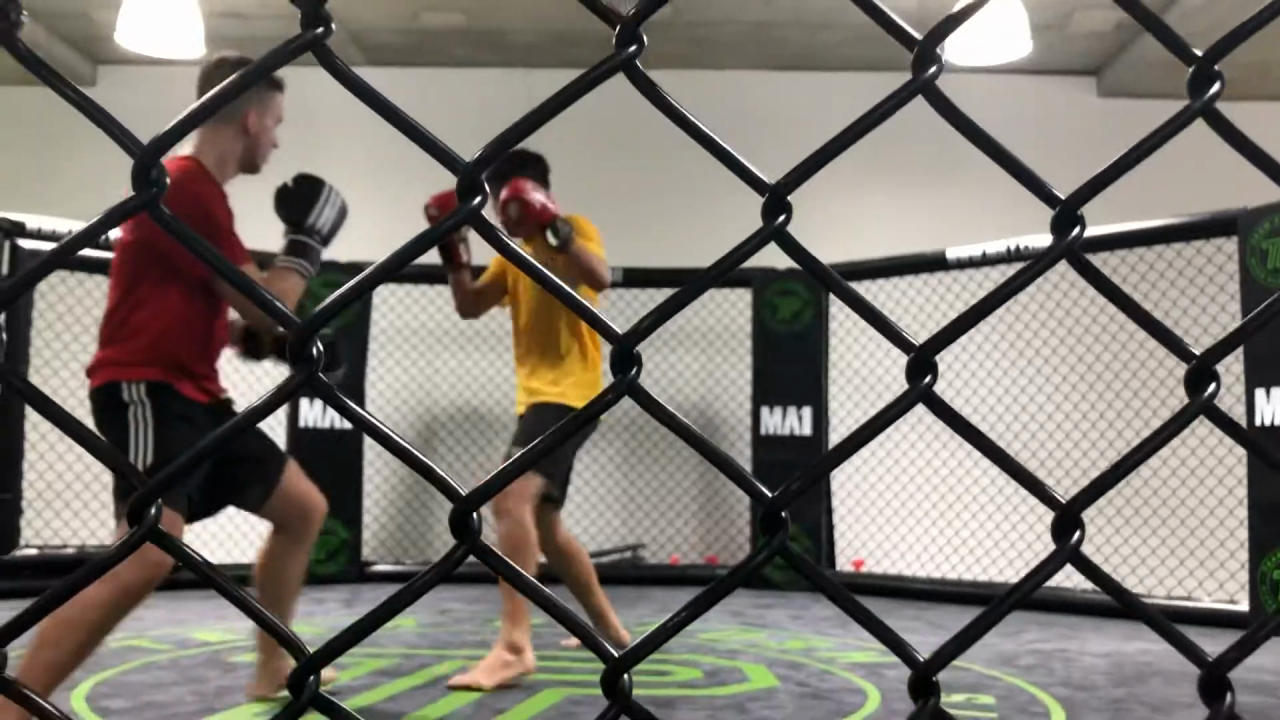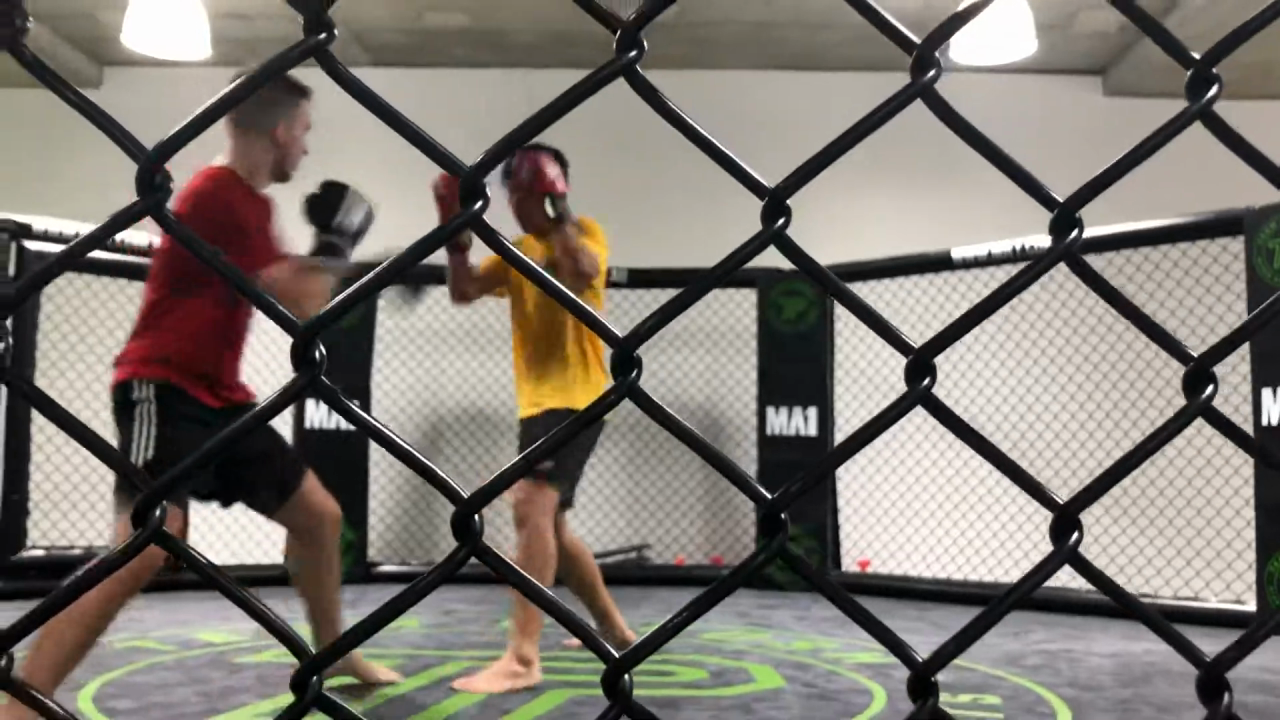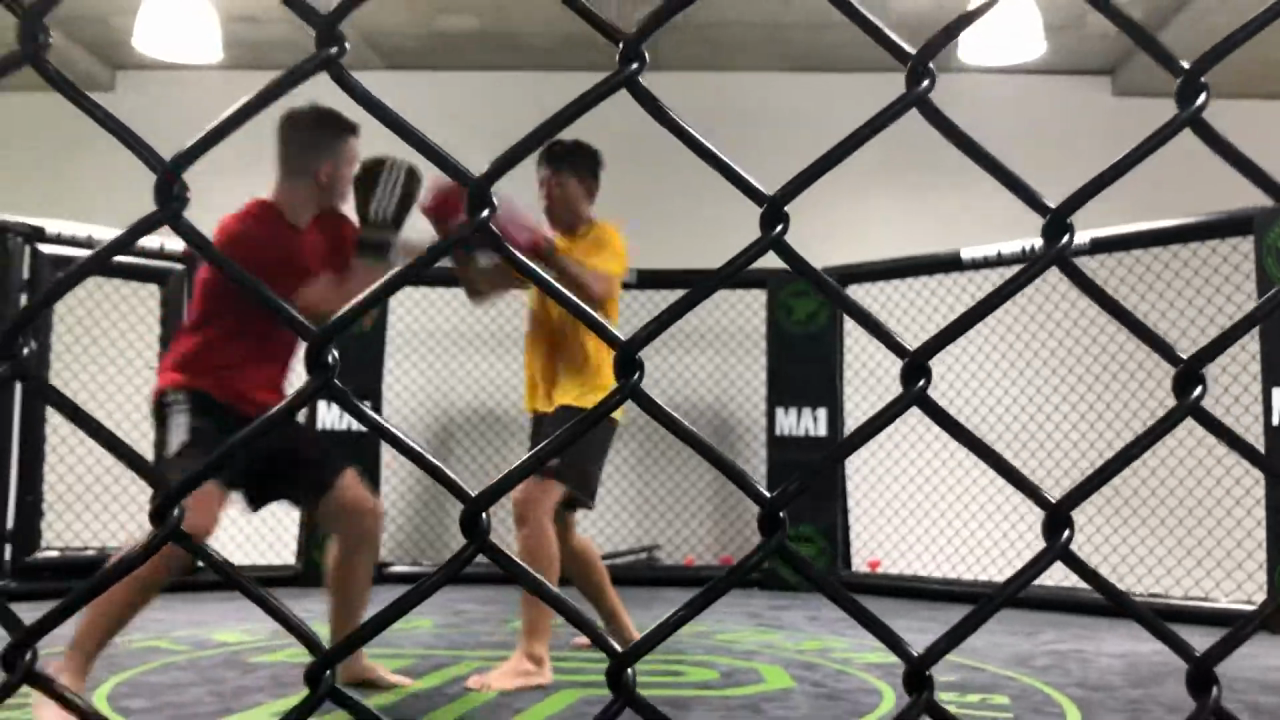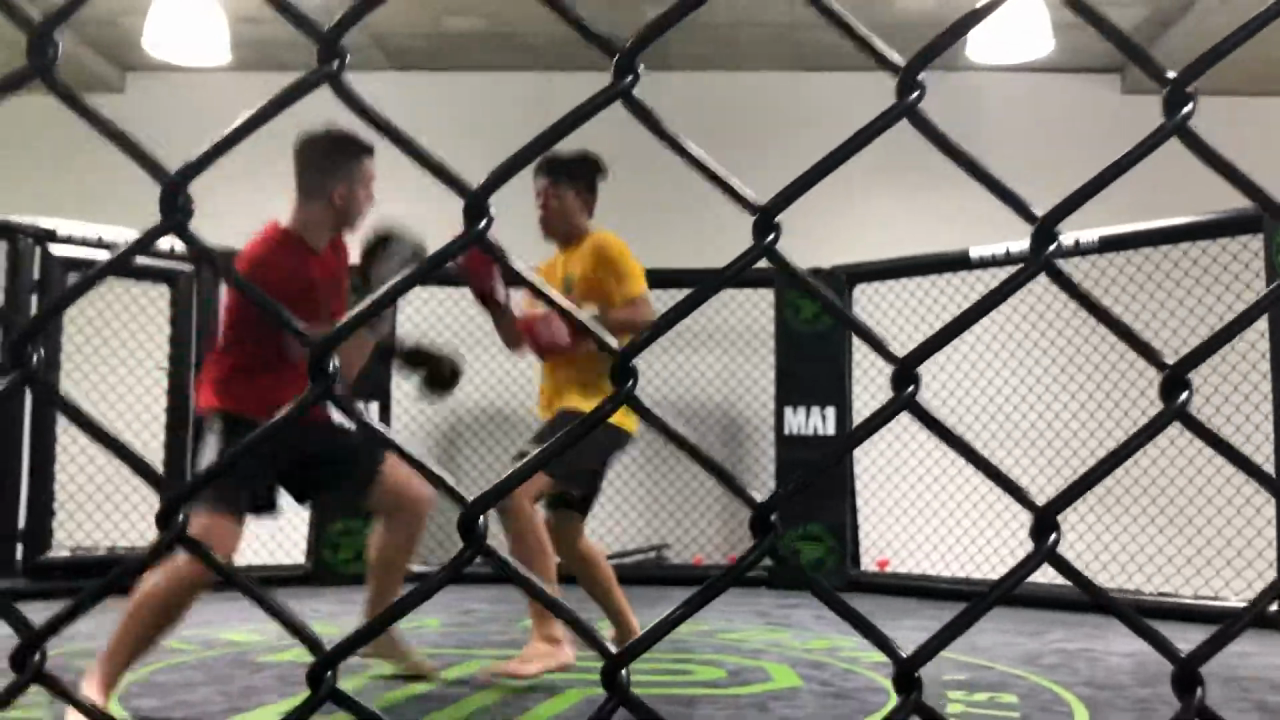
dt=0.1s
person 1, frame 1
left shoulder: (202, 189)
right shoulder: (187, 188)
right elbow: (266, 303)
left wrist: (278, 339)
right wrist: (308, 239)
left hip: (199, 394)
right hip: (147, 391)
left knee: (305, 508)
right knee: (151, 557)
left ankle: (276, 662)
person 1, frame 2
left shoulder: (250, 203)
right shoulder: (215, 197)
left elbow: (283, 286)
right elbow: (295, 306)
right wrist: (337, 239)
left hip: (219, 396)
right hip: (163, 391)
left knee: (320, 516)
right knee: (146, 548)
left ankle: (330, 652)
person 1, frame 3
left shoulder: (323, 223)
right shoulder: (253, 234)
left elbow: (363, 261)
right elbow: (333, 314)
right wrist: (381, 239)
left hip: (262, 408)
right hip: (204, 402)
left knee: (362, 512)
right knee: (187, 528)
left ankle: (344, 657)
person 1, frame 4
left shoulder: (329, 246)
right shoulder: (273, 263)
right elbow: (336, 369)
left hip: (300, 417)
right hip: (238, 419)
left knee: (412, 498)
right knee: (204, 555)
left ankle: (381, 633)
person 2, frame 1
left shoulder: (574, 230)
right shoulder: (512, 257)
left elbow: (595, 276)
right elbow: (467, 306)
left wrist: (549, 226)
right wrist: (452, 247)
left hip: (569, 395)
right hip: (537, 396)
left knee: (513, 496)
right knee: (545, 519)
left ankle: (513, 649)
right ankle: (609, 627)
person 2, frame 2
left shoulder: (581, 231)
right shoulder: (517, 250)
left elbow: (585, 274)
right elbow: (462, 291)
left wrist: (556, 209)
right wrist: (456, 233)
left hip: (573, 399)
right hip: (538, 401)
left knee: (531, 507)
right knee: (552, 524)
left ankle: (521, 658)
right ankle: (614, 628)
person 2, frame 3
left shoulder: (604, 237)
right shoulder: (545, 248)
left elbow: (593, 290)
right elbow: (482, 283)
left wrist: (548, 244)
left hip: (589, 401)
right hip: (552, 402)
left knee: (535, 505)
right knee: (558, 525)
left ankle: (533, 656)
right ankle: (621, 628)
person 2, frame 4
left shoulder: (607, 252)
right shoulder: (550, 268)
left elbow: (642, 318)
right elbow: (515, 340)
right wrist: (490, 299)
left hip: (598, 408)
right hip: (566, 408)
left knee: (514, 495)
right knee: (563, 530)
left ankle: (549, 638)
right ankle: (628, 628)
